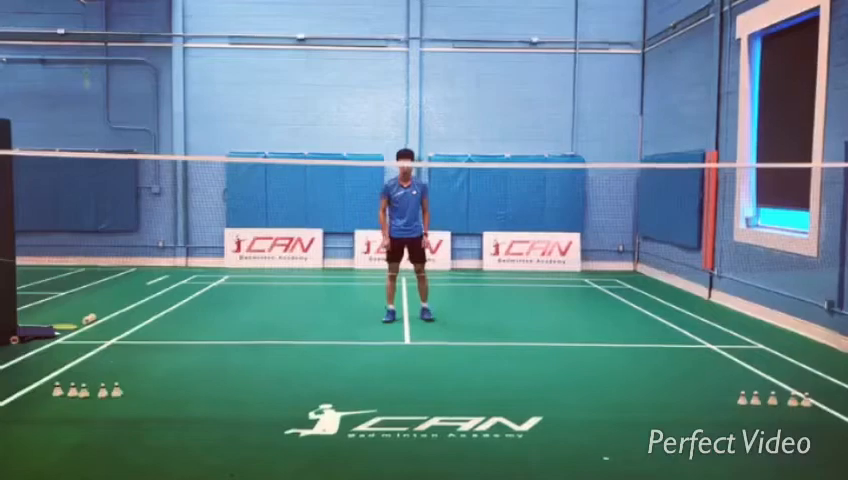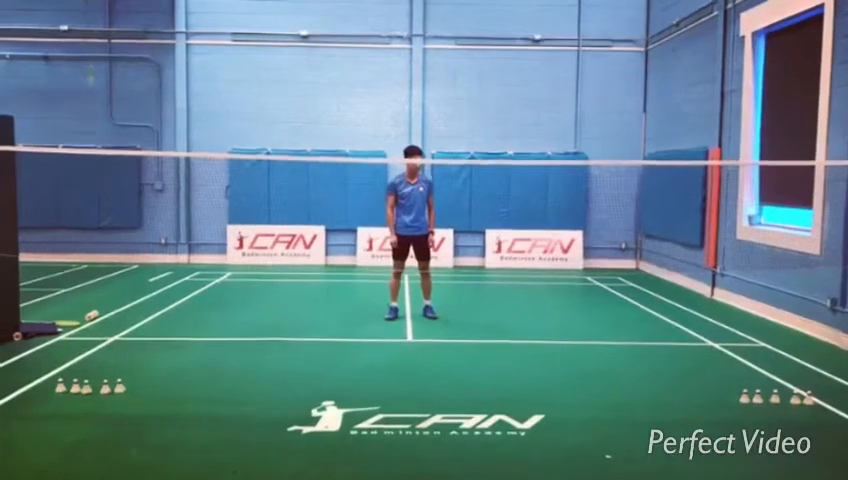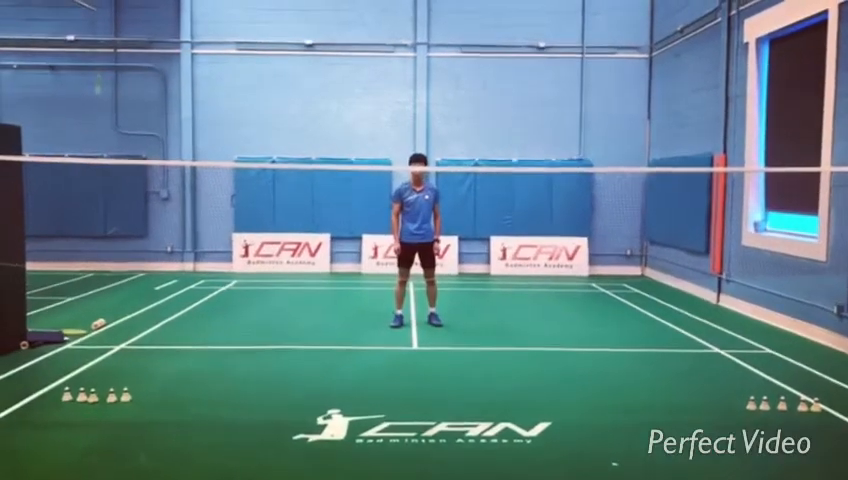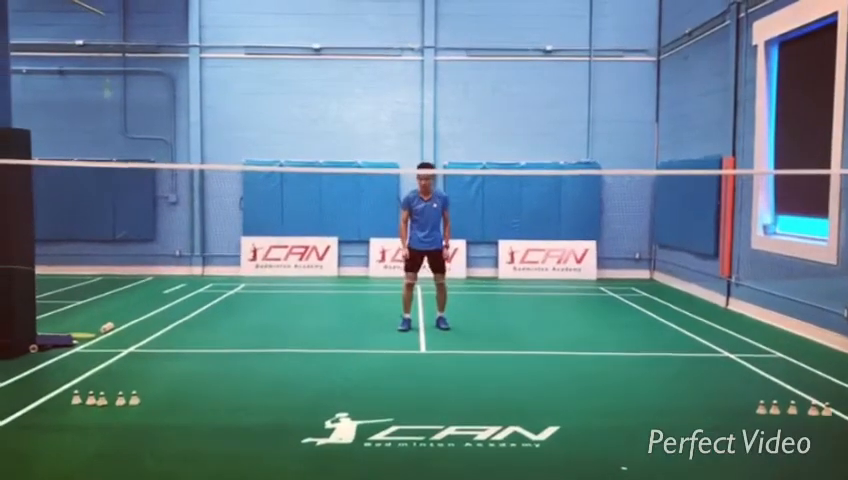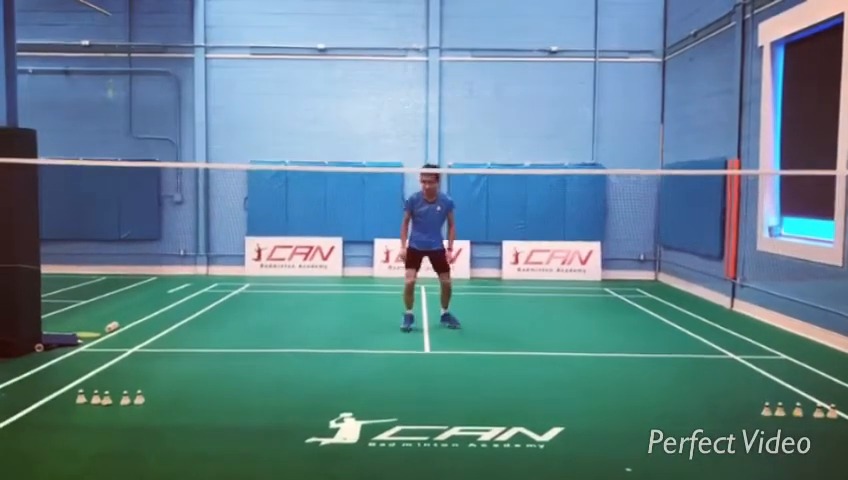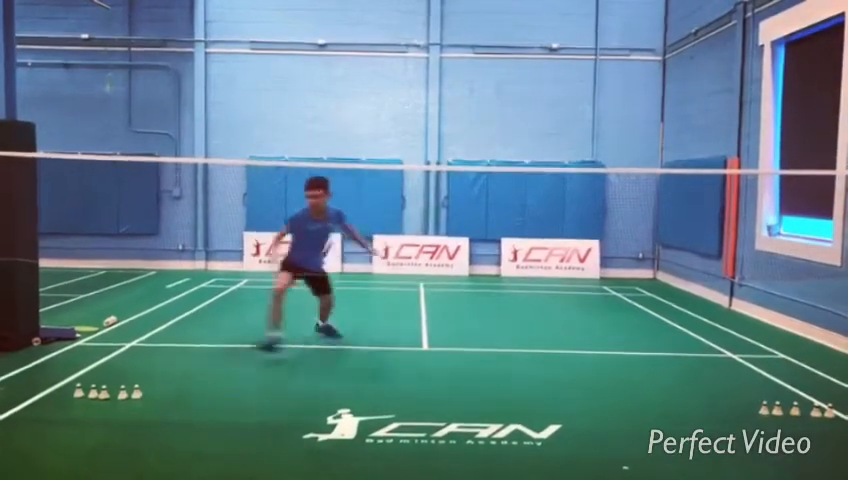
dt=0.7s
person 1, frame 1
left shoulder: (421, 186)
right shoulder: (389, 186)
left elbow: (425, 211)
right elbow: (382, 211)
left wrist: (425, 234)
right wrist: (384, 236)
left hip: (415, 235)
right hip: (395, 236)
left knee: (421, 273)
right knee: (392, 274)
left ankle: (425, 307)
right ankle: (390, 309)
person 1, frame 2
left shoulder: (427, 183)
right shoulder: (395, 183)
left elbow: (431, 209)
right elbow: (390, 209)
left wrist: (431, 232)
right wrist: (392, 233)
left hip: (422, 233)
right hip: (401, 233)
left knee: (425, 270)
right knee: (397, 271)
left ankle: (427, 305)
right ankle: (393, 306)
person 1, frame 3
left shoulder: (433, 191)
right shoulder: (401, 190)
left elbow: (437, 216)
right elbow: (395, 216)
left wrist: (437, 239)
right wrist: (396, 240)
left hip: (427, 241)
right hip: (406, 241)
left knee: (430, 278)
right knee: (402, 279)
left ankle: (432, 313)
right ankle: (398, 314)
person 1, frame 4
left shoulder: (442, 198)
right shoulder: (410, 198)
left elbow: (447, 223)
right elbow: (403, 223)
left wrist: (446, 245)
right wrist: (404, 246)
left hip: (436, 247)
right hip: (414, 246)
left knee: (441, 283)
right knee: (409, 282)
left ankle: (441, 317)
right ankle: (406, 318)
person 1, frame 5
left shoulder: (446, 202)
right shoulder: (413, 200)
left elbow: (450, 228)
right elbow: (405, 224)
left wrist: (449, 249)
right wrist: (403, 246)
left hip: (436, 247)
right hip: (415, 246)
left knee: (446, 282)
right knee: (409, 282)
left ankle: (445, 313)
right ankle: (409, 315)
person 1, frame 6
left shoulder: (336, 215)
right shoulder: (298, 218)
left elbow: (348, 230)
right elbow: (280, 236)
left wrist: (367, 246)
right wrist: (273, 249)
left hip: (315, 266)
right hip: (293, 262)
left knee: (328, 305)
right knee: (279, 288)
left ankle: (323, 324)
right ankle: (274, 335)
